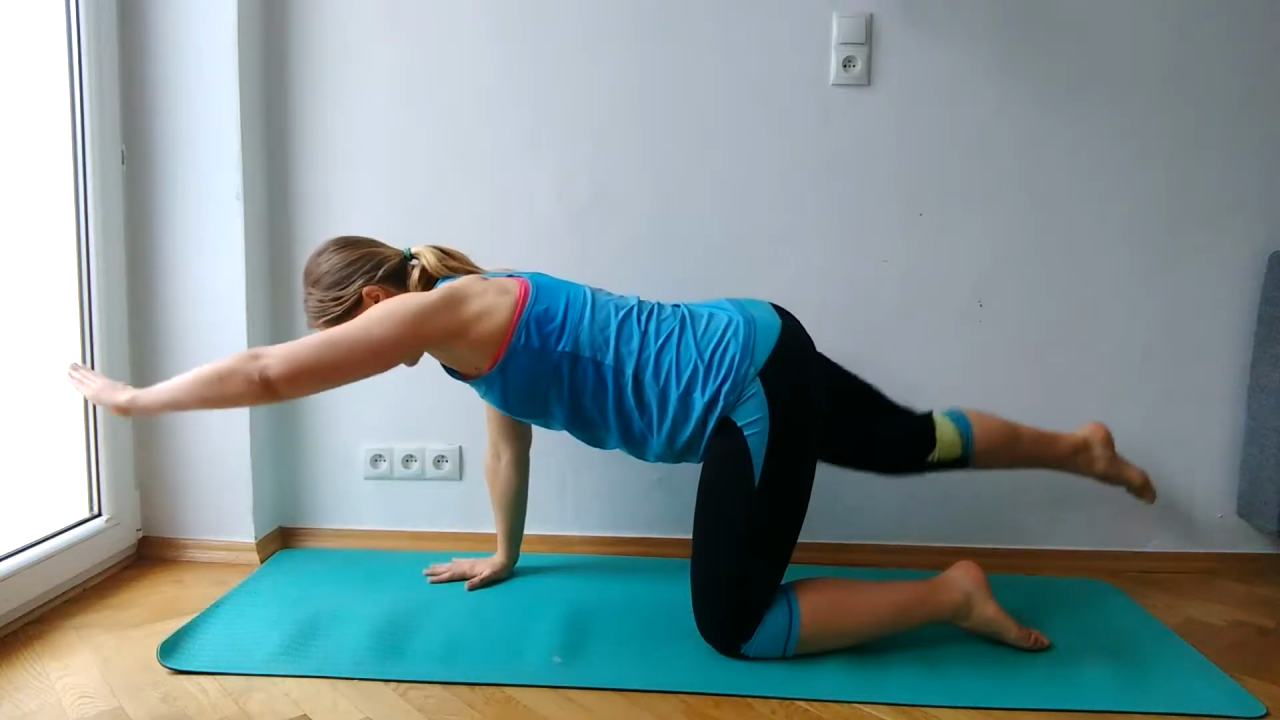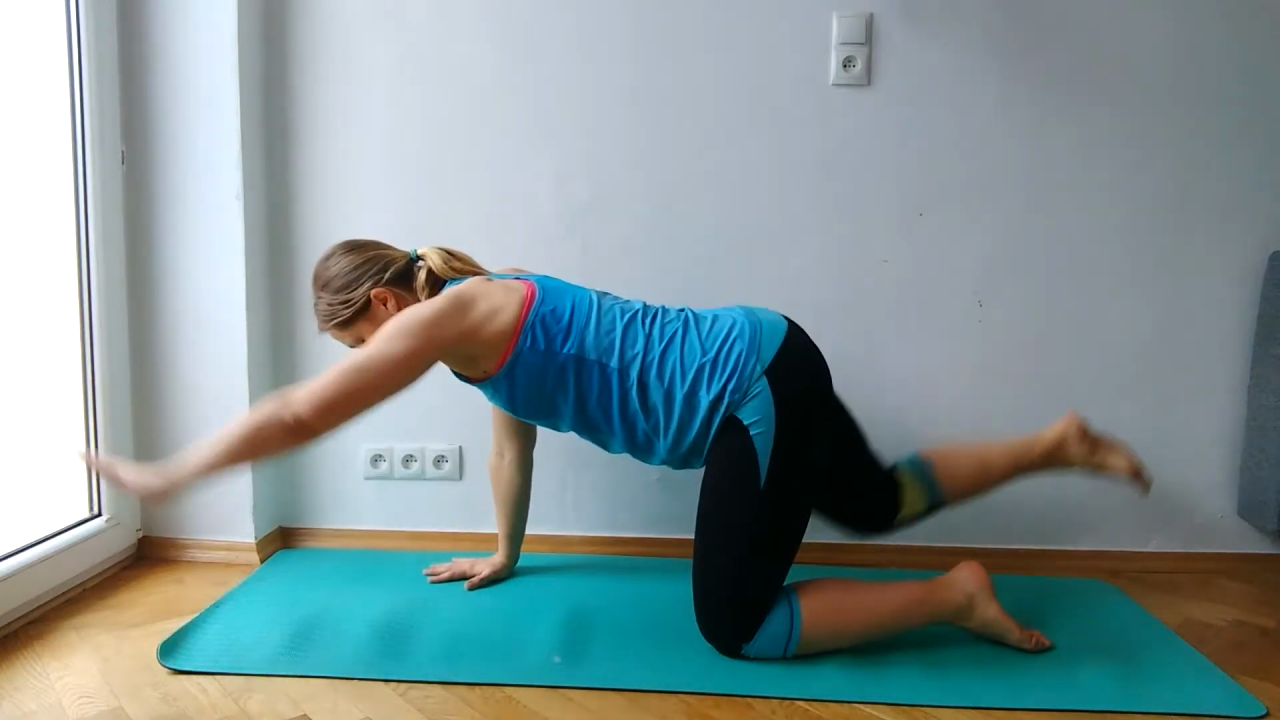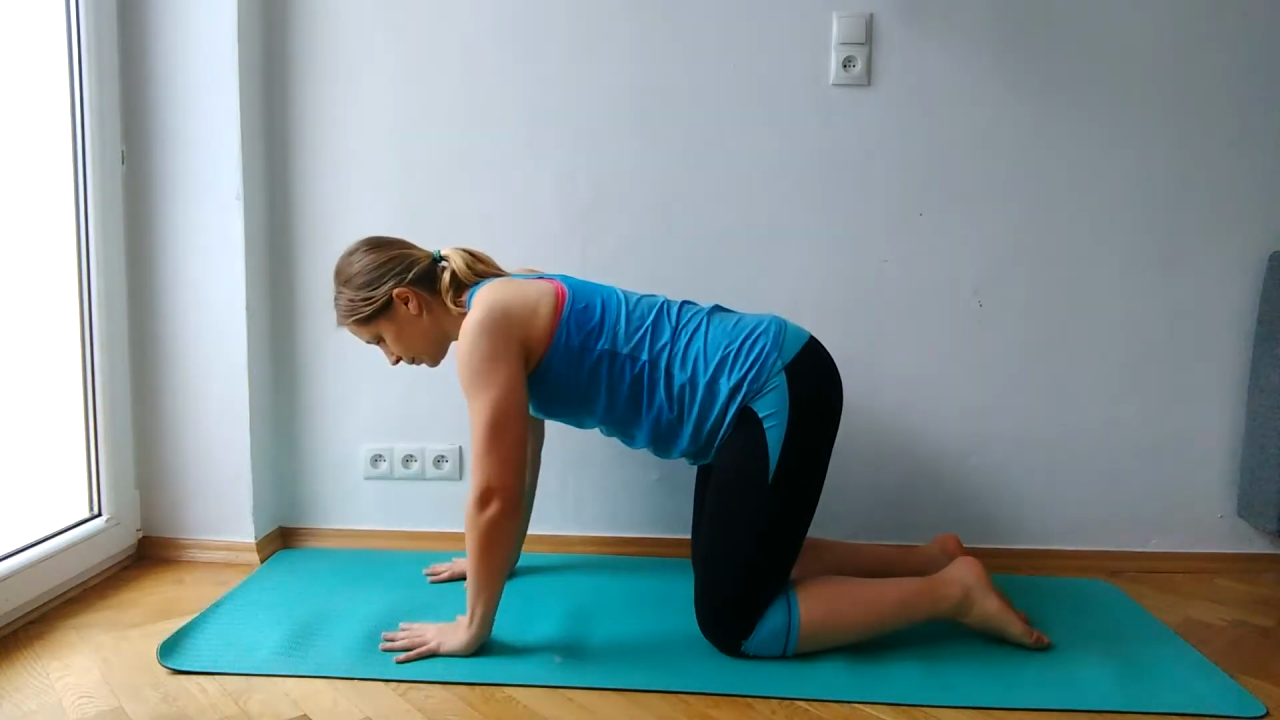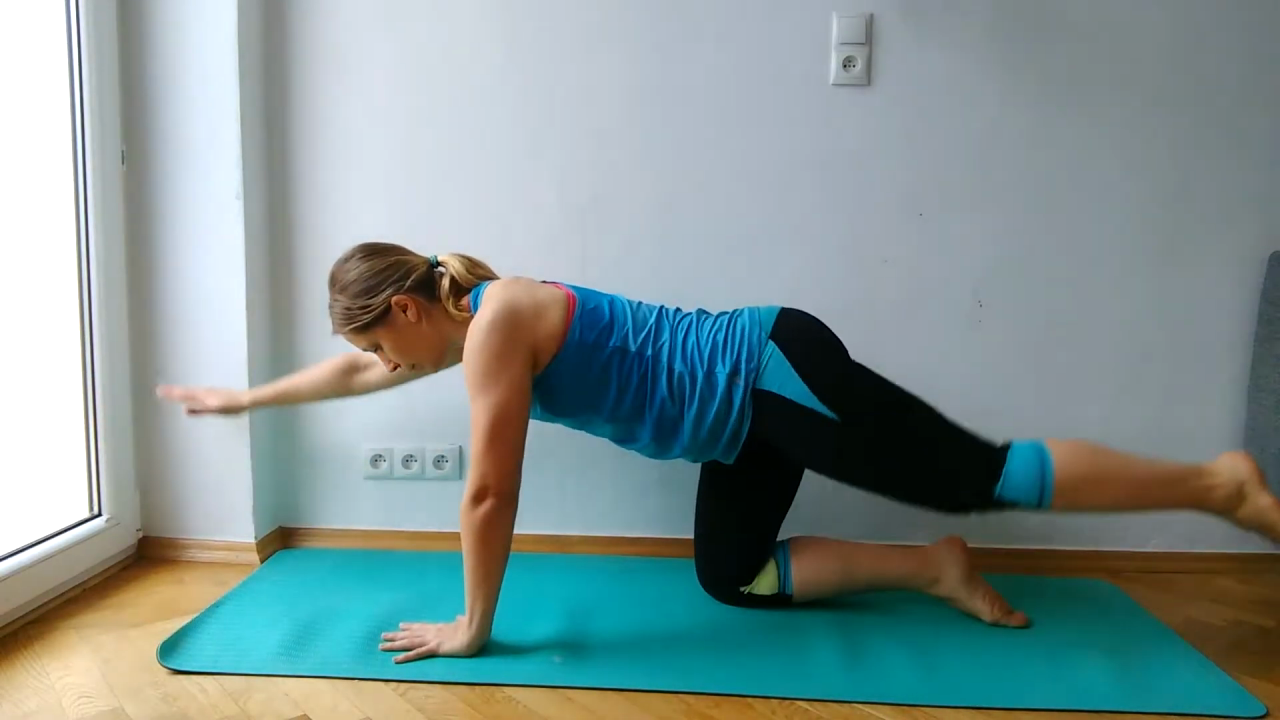
dt=1s
person 1, frame 1
left shoulder: (438, 312)
right shoulder: (478, 312)
left elbow: (270, 373)
right elbow: (508, 442)
left wrist: (135, 397)
right wrist: (501, 555)
left hip: (750, 391)
right hip: (757, 357)
left knee: (732, 624)
right knee: (904, 442)
left ankle: (950, 595)
right ankle: (1080, 450)
person 1, frame 2
left shoulder: (448, 315)
right shoulder: (488, 313)
left elbow: (298, 414)
right elbow: (513, 441)
left wrist: (161, 474)
right wrist: (502, 556)
left hip: (754, 390)
right hip: (758, 364)
left knee: (734, 625)
right knee: (877, 503)
left ankle: (952, 595)
right ankle: (1056, 443)
person 1, frame 3
left shoulder: (484, 325)
right shoulder: (504, 307)
left elbow: (494, 494)
right elbow: (523, 462)
left wrist: (472, 626)
right wrist: (498, 557)
left hip: (774, 391)
right hip: (756, 390)
left knee: (731, 623)
right knee: (739, 564)
left ankle: (952, 591)
right ankle: (930, 558)
person 1, frame 4
left shoulder: (494, 326)
right shoulder: (466, 318)
left elbow: (488, 497)
right elbow: (356, 375)
left wrist: (472, 628)
right wrist: (244, 396)
left hip: (773, 372)
right hip: (745, 398)
left knee: (980, 474)
right knee: (728, 578)
right ankle: (936, 570)
